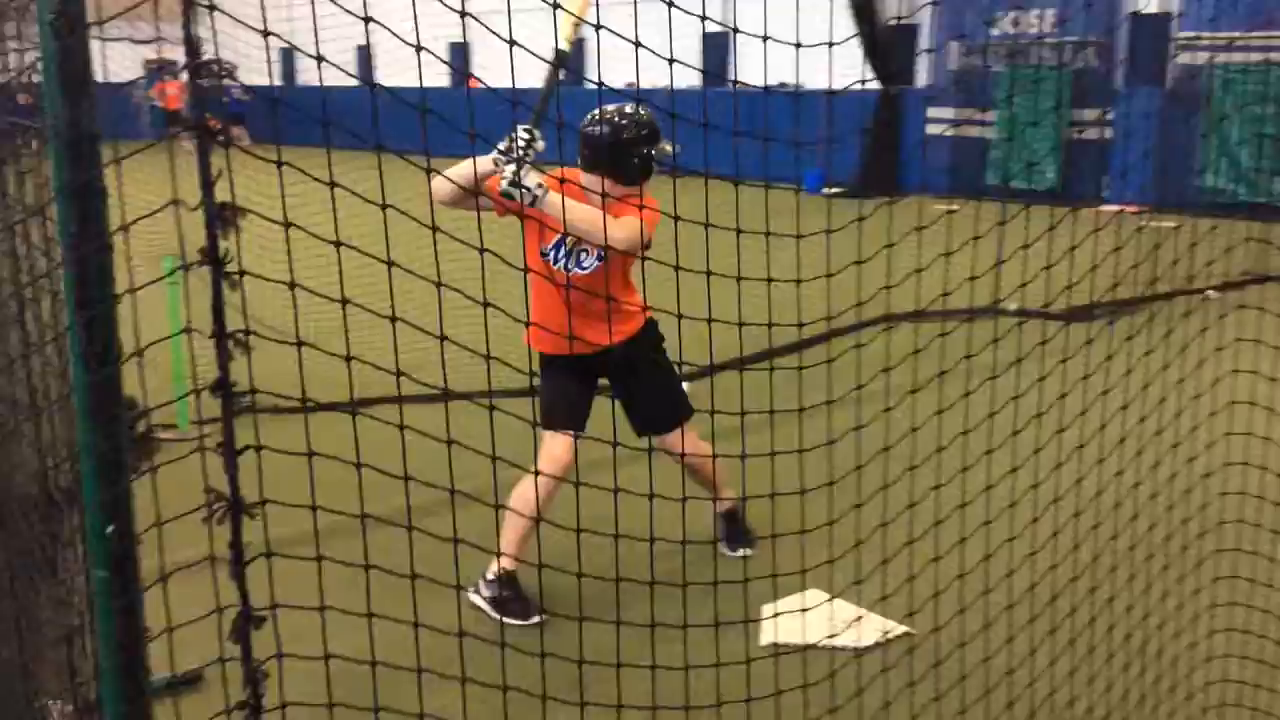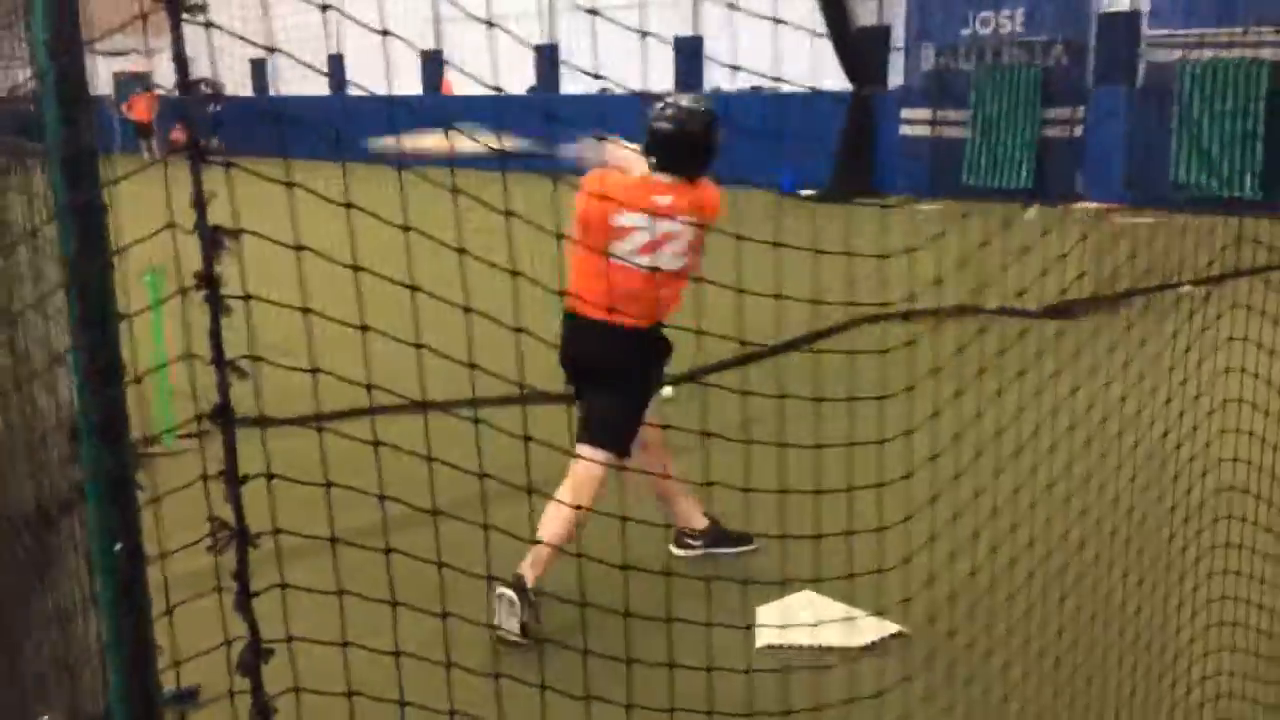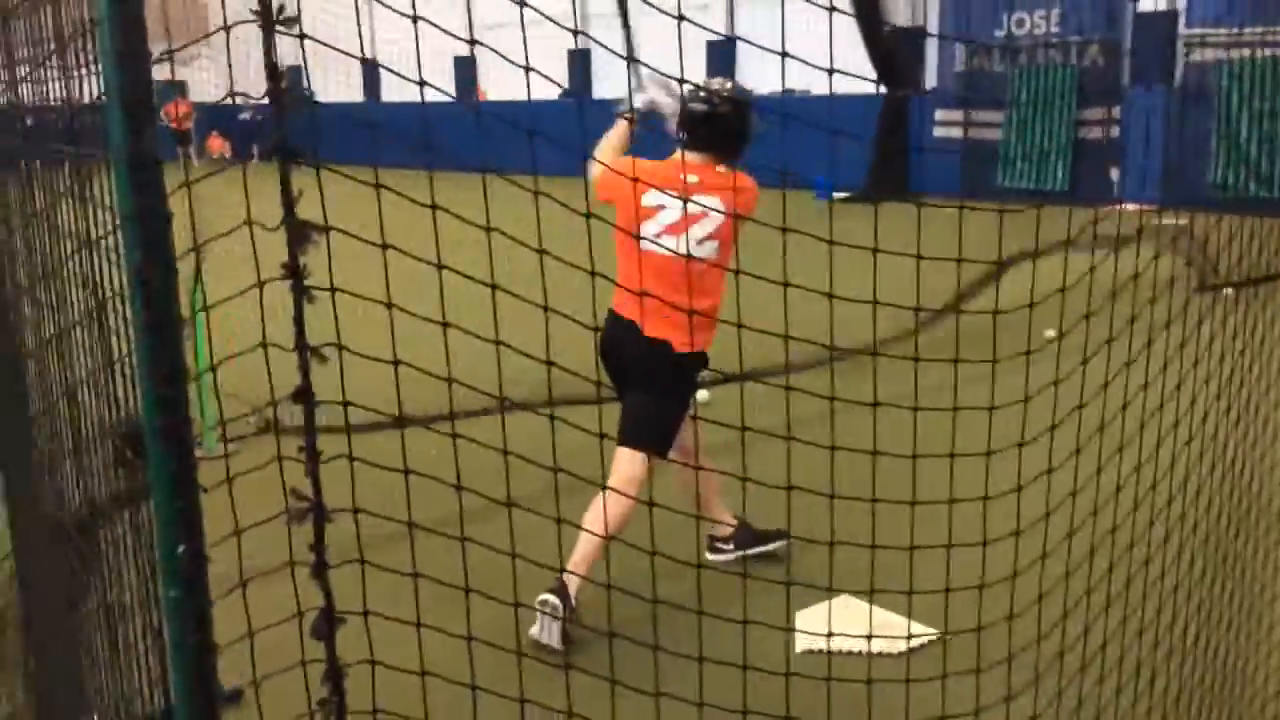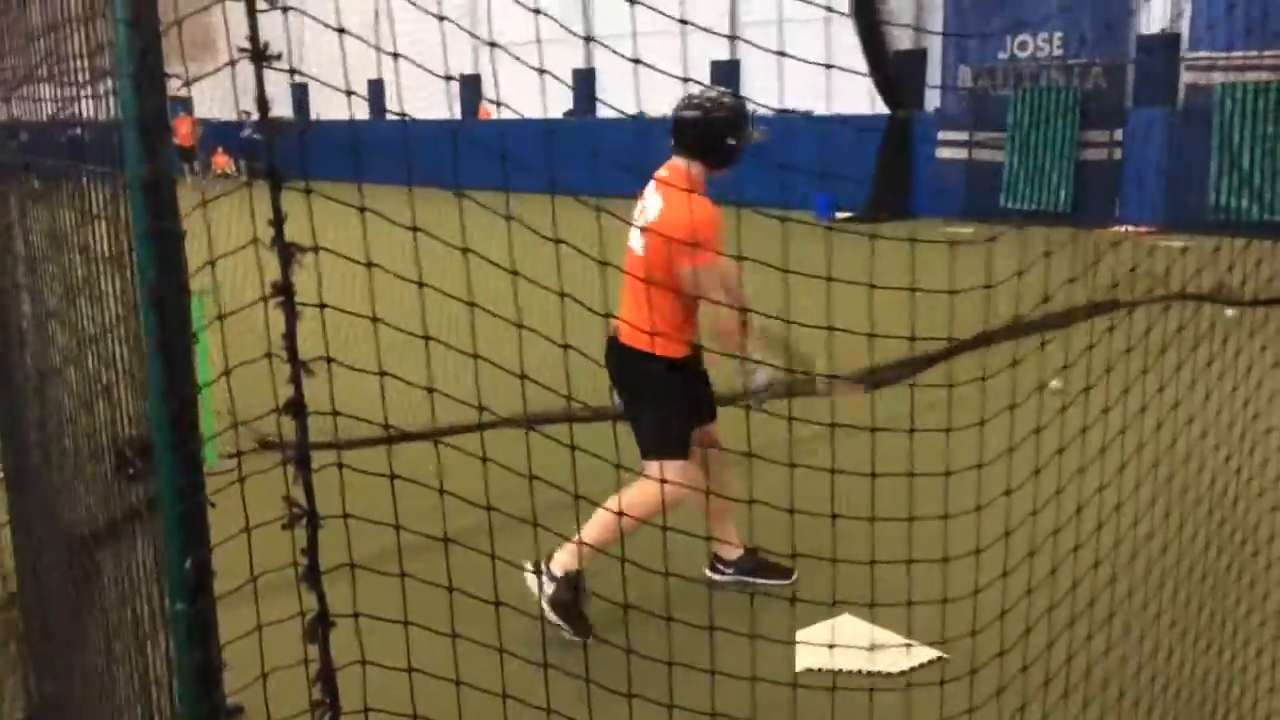
dt=0.5s
person 1, frame 1
left shoulder: (641, 207)
right shoulder: (551, 183)
left elbow: (613, 237)
right elbow: (443, 191)
left wrist: (538, 194)
right wrist: (500, 158)
left hip: (630, 338)
right hip: (562, 348)
left knee: (687, 447)
right knee: (554, 460)
left ankle: (727, 509)
right ankle: (496, 577)
person 1, frame 2
left shoulder: (598, 188)
right shoulder: (703, 203)
left wrist: (611, 155)
right wrist: (627, 158)
left hip: (579, 333)
right hip: (633, 344)
left knee: (636, 435)
right knee: (591, 468)
left ankle: (693, 527)
right ankle: (522, 583)
person 1, frame 3
left shoulder: (636, 179)
right shoulder: (740, 193)
left elbow: (599, 166)
left wrist: (632, 114)
right wrist: (696, 144)
left hip: (622, 333)
right hip: (673, 349)
left knee: (680, 434)
right knee: (630, 474)
left ankle: (725, 532)
right ankle: (563, 592)
person 1, frame 4
left shoulder: (664, 181)
right shoulder: (694, 213)
right elbow: (720, 306)
left wrist: (730, 295)
right wrist: (749, 358)
left hip: (665, 346)
right hip: (648, 354)
left knee: (707, 441)
right knee: (668, 483)
left ankle: (729, 555)
right ankle: (560, 569)
